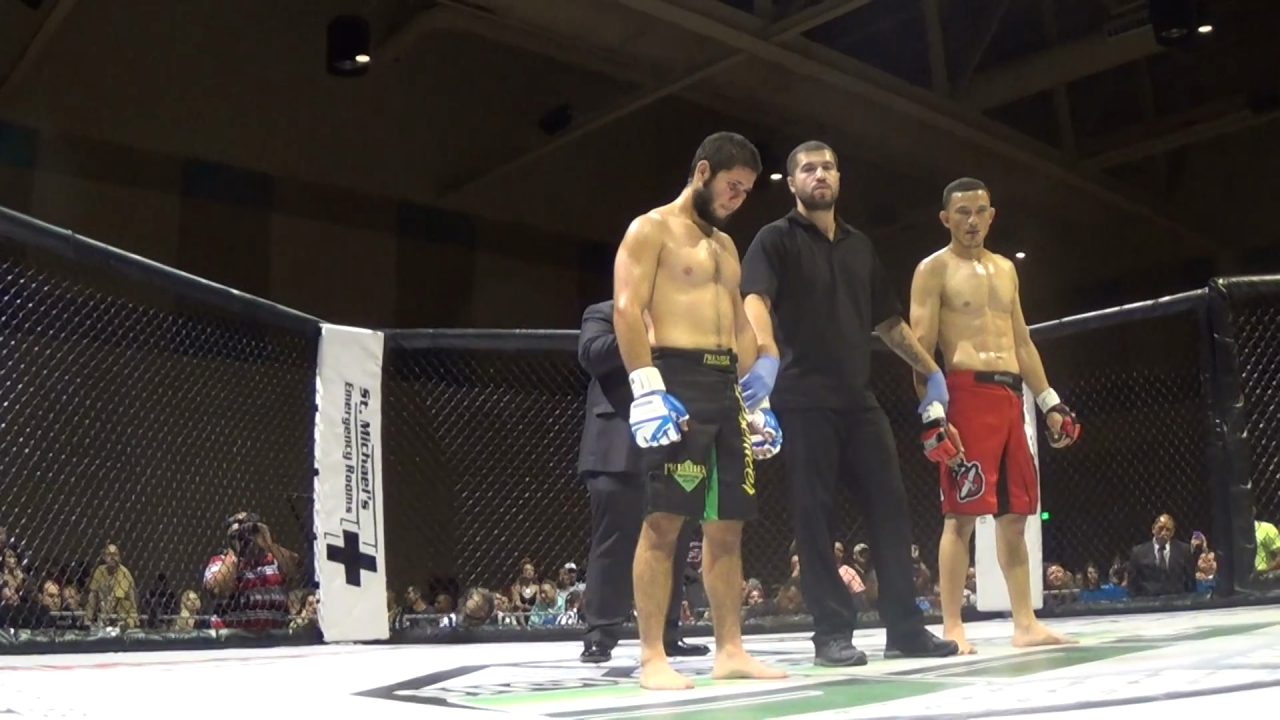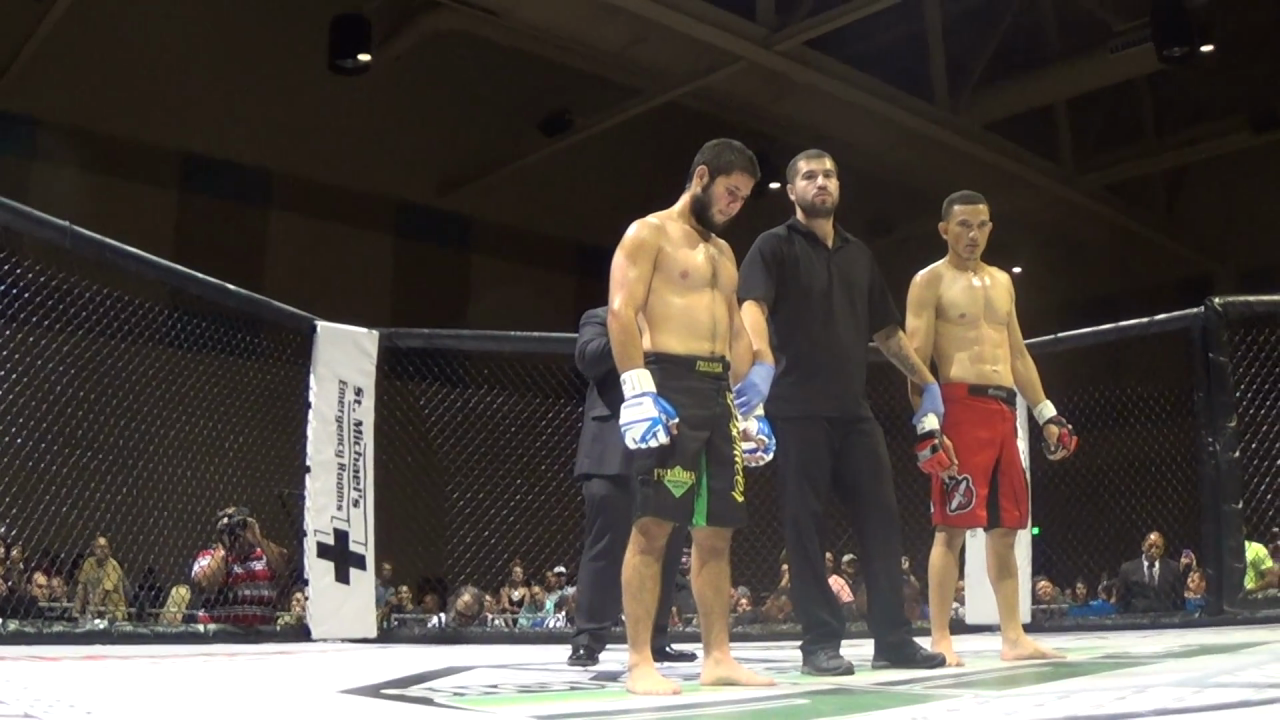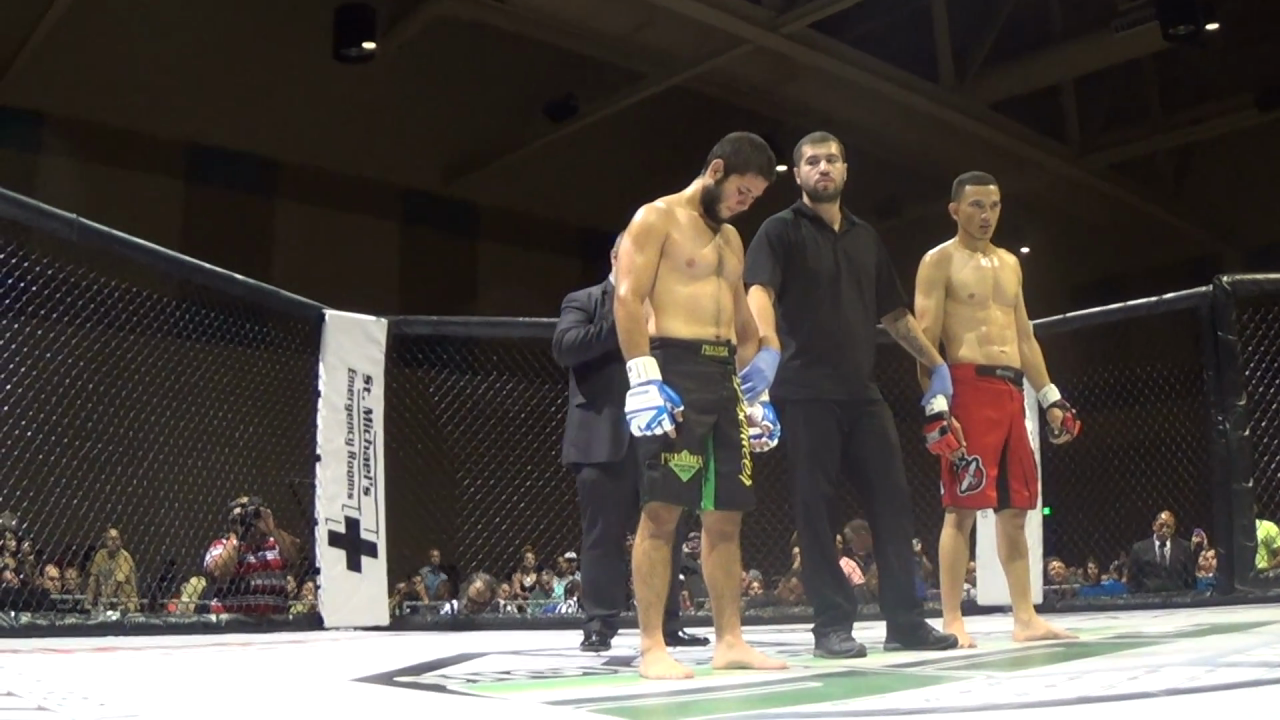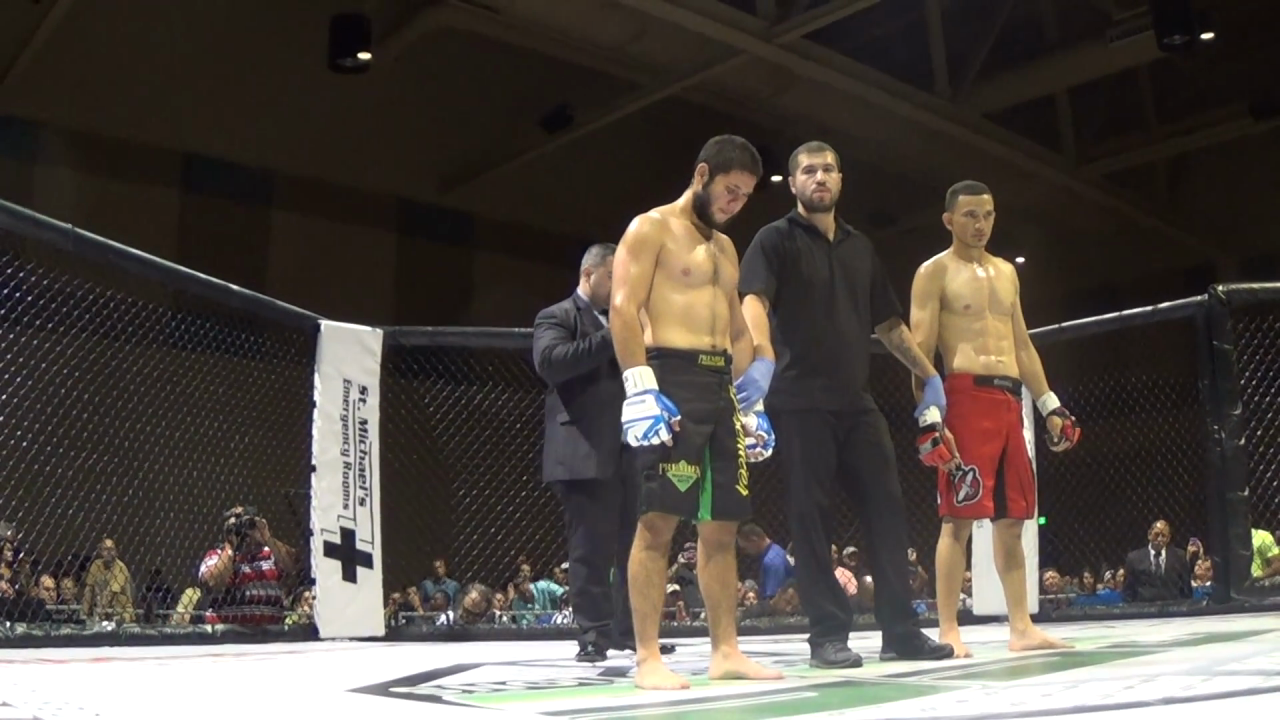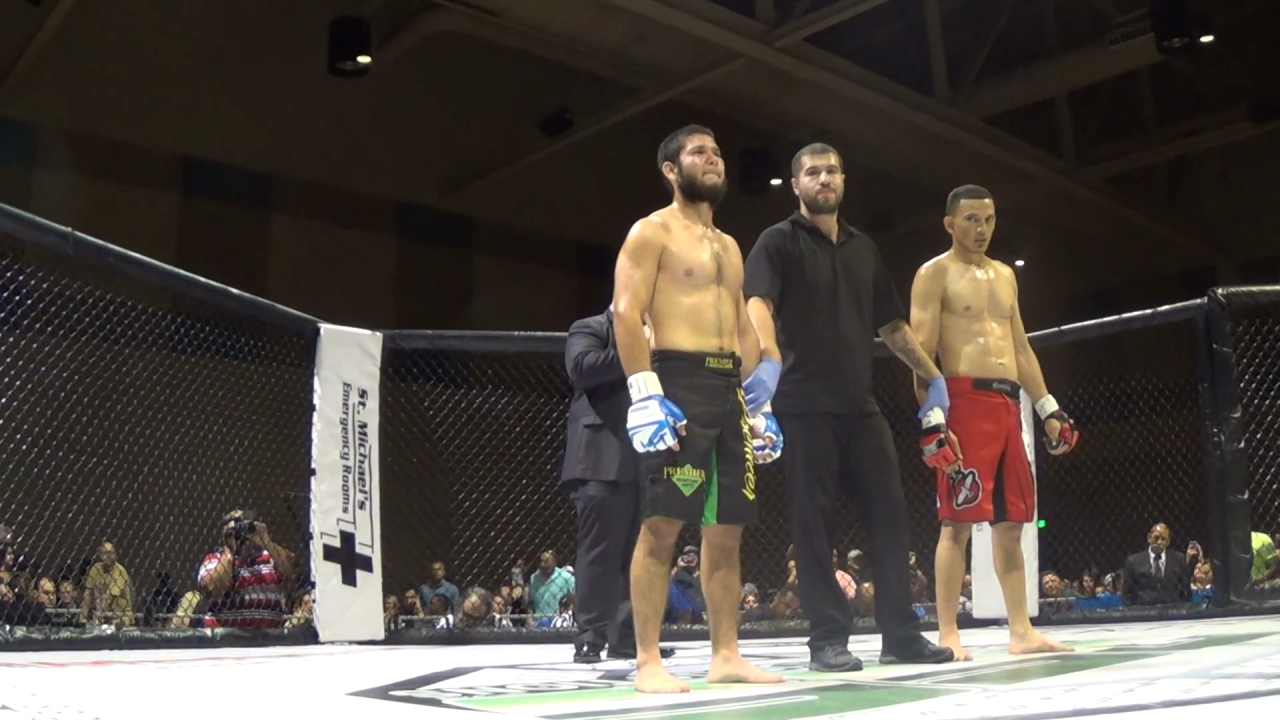
dt=1s
person 1, frame 1
left shoulder: (726, 246)
right shoulder: (651, 229)
right elbow: (627, 310)
left wrist: (757, 397)
right wrist: (648, 389)
left hip: (725, 387)
right hip: (677, 379)
left knee: (727, 526)
right knee: (663, 521)
left ankle: (729, 650)
right ankle: (652, 658)
person 1, frame 2
left shoulder: (724, 253)
right shoulder: (649, 233)
right elbow: (621, 313)
right wrist: (639, 391)
left hip: (718, 393)
right hip: (670, 384)
left knee: (716, 532)
right knee: (653, 526)
left ankle: (717, 657)
right ankle: (640, 662)
person 1, frame 3
left shoulder: (731, 239)
right shoulder: (656, 218)
right elbow: (627, 299)
right wrist: (645, 379)
left hip: (723, 377)
right hip: (675, 369)
left knee: (726, 515)
right knee: (661, 510)
left ankle: (729, 640)
right ankle: (652, 646)
person 1, frame 4
left shoulder: (725, 248)
right shoulder: (651, 228)
right elbow: (623, 309)
right wrist: (641, 389)
left hip: (719, 386)
right hip: (671, 379)
left knee: (722, 525)
right knee: (658, 521)
left ankle: (725, 650)
right ankle: (648, 658)
person 1, frame 5
left shoulder: (729, 246)
right shoulder: (652, 232)
right elbow: (627, 315)
left wrist: (759, 403)
right wrist: (646, 395)
left hip: (729, 390)
right hip: (678, 382)
left knee: (727, 528)
right knee: (662, 524)
left ankle: (726, 655)
right ankle: (648, 662)
person 2, frame 1
left shoulder: (860, 246)
right shoulder: (776, 239)
left elbow: (889, 321)
right elbow: (755, 300)
left wrist: (931, 370)
left hip: (858, 397)
right hip: (803, 398)
left knee: (890, 507)
right knee: (813, 515)
left ankle: (904, 626)
right ankle: (832, 633)
person 2, frame 2
left shoulder: (859, 254)
right shoulder: (775, 246)
left elbow: (886, 330)
right elbow: (753, 306)
left wrist: (928, 382)
right wrist: (763, 363)
left hip: (853, 408)
right hip: (797, 407)
left knee: (882, 518)
right knee: (804, 524)
left ankle: (892, 638)
right ankle: (820, 643)
person 2, frame 3
left shoulder: (866, 237)
right shoulder: (781, 230)
left elbow: (894, 312)
right elbow: (759, 291)
left wrist: (936, 363)
right wrist: (769, 349)
left hip: (862, 390)
right hip: (806, 390)
left knee: (892, 500)
right knee: (815, 506)
left ankle: (904, 620)
right ankle: (832, 624)
person 2, frame 4
left shoulder: (860, 247)
right shoulder: (776, 239)
left elbow: (888, 322)
right elbow: (754, 300)
left wrist: (930, 374)
right wrist: (763, 358)
left hip: (856, 400)
right hip: (800, 400)
left knee: (887, 509)
right knee: (810, 516)
left ankle: (900, 630)
right ankle: (828, 635)
person 2, frame 5
left shoulder: (863, 248)
right shoulder: (779, 241)
left elbow: (891, 324)
right elbow: (758, 303)
left wrist: (933, 376)
right wrist: (769, 359)
left hip: (859, 403)
right hip: (803, 403)
left knee: (889, 513)
right knee: (812, 520)
left ankle: (900, 633)
right ankle: (827, 639)
person 3, frame 1
left shoulder: (1005, 269)
right shoulder: (934, 270)
right elbow: (922, 348)
left wrist: (1050, 403)
right wrist: (933, 414)
left hip: (1010, 397)
right hip: (967, 395)
left knee: (1015, 515)
right knee: (961, 514)
left ankle: (1026, 623)
right ankle: (952, 627)
person 3, frame 2
left shoulder: (1001, 282)
right shoulder: (930, 282)
left elbow: (1018, 355)
right elbow: (917, 360)
left wrist: (1046, 414)
right wrist: (927, 425)
left hip: (1003, 411)
right hip: (961, 407)
left knee: (1005, 529)
right knee: (952, 527)
left ankle: (1014, 637)
right ankle: (940, 640)
person 3, frame 3
left shoulder: (1009, 264)
right shoulder: (940, 261)
right elbow: (927, 340)
left wrist: (1051, 398)
right wrist: (936, 407)
left hip: (1011, 392)
right hip: (968, 389)
left knee: (1015, 510)
right knee: (962, 508)
left ankle: (1026, 618)
right ankle: (952, 621)
person 3, frame 4
left shoulder: (1006, 272)
right shoulder: (934, 273)
right elbow: (921, 351)
left wrist: (1051, 406)
right wrist: (929, 418)
left hip: (1010, 402)
right hip: (966, 398)
left knee: (1012, 520)
right knee: (959, 518)
left ankle: (1022, 627)
right ankle: (948, 631)
person 3, frame 5
left shoulder: (1004, 275)
right shoulder: (934, 274)
right elbow: (922, 353)
left wrist: (1049, 409)
right wrist: (932, 419)
left hip: (1007, 404)
right hip: (965, 401)
left knee: (1011, 522)
right knee: (957, 521)
left ankle: (1021, 631)
right ankle: (948, 634)
person 4, frame 1
right shoulder: (603, 314)
right elbow: (590, 354)
right hip: (619, 449)
left knee: (672, 546)
right knee: (613, 545)
left ankle: (666, 635)
right ankle: (599, 637)
person 4, frame 2
right shoulder: (601, 318)
right elbow: (588, 358)
right hip: (615, 452)
left knee: (665, 550)
right knee: (605, 547)
left ankle: (655, 641)
right ankle: (588, 641)
person 4, frame 3
right shoulder: (585, 301)
right elbow: (565, 346)
right hip: (604, 440)
right knee: (603, 538)
left ankle: (667, 624)
right ankle: (600, 625)
person 4, frame 4
right shoulder: (557, 318)
right elbow: (550, 362)
right wrist: (610, 339)
right hip: (586, 453)
left knee: (635, 544)
right knee: (590, 548)
left ankle: (627, 629)
right ankle: (593, 635)
person 4, frame 5
left shoulder: (647, 337)
right shoulder: (590, 328)
right elbow: (581, 367)
left hip: (640, 461)
right hip: (602, 459)
left knee: (635, 553)
right knee: (599, 549)
left ankle: (626, 636)
right ankle: (590, 637)
